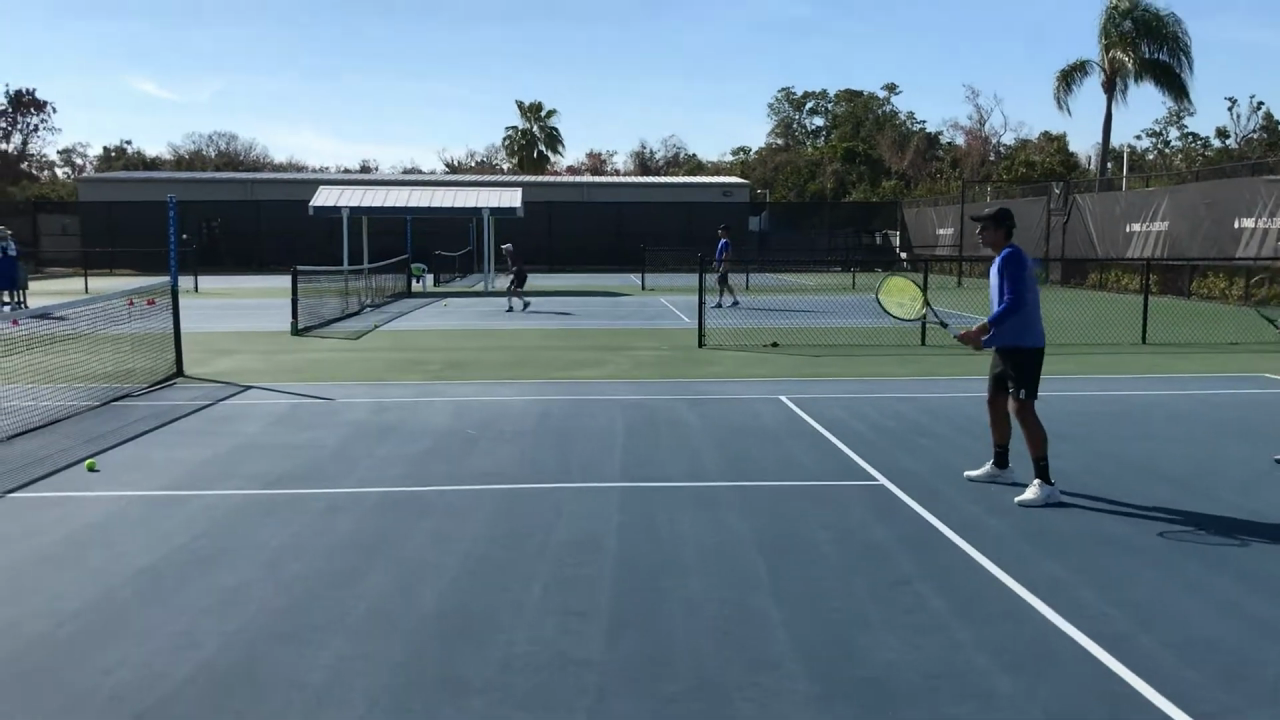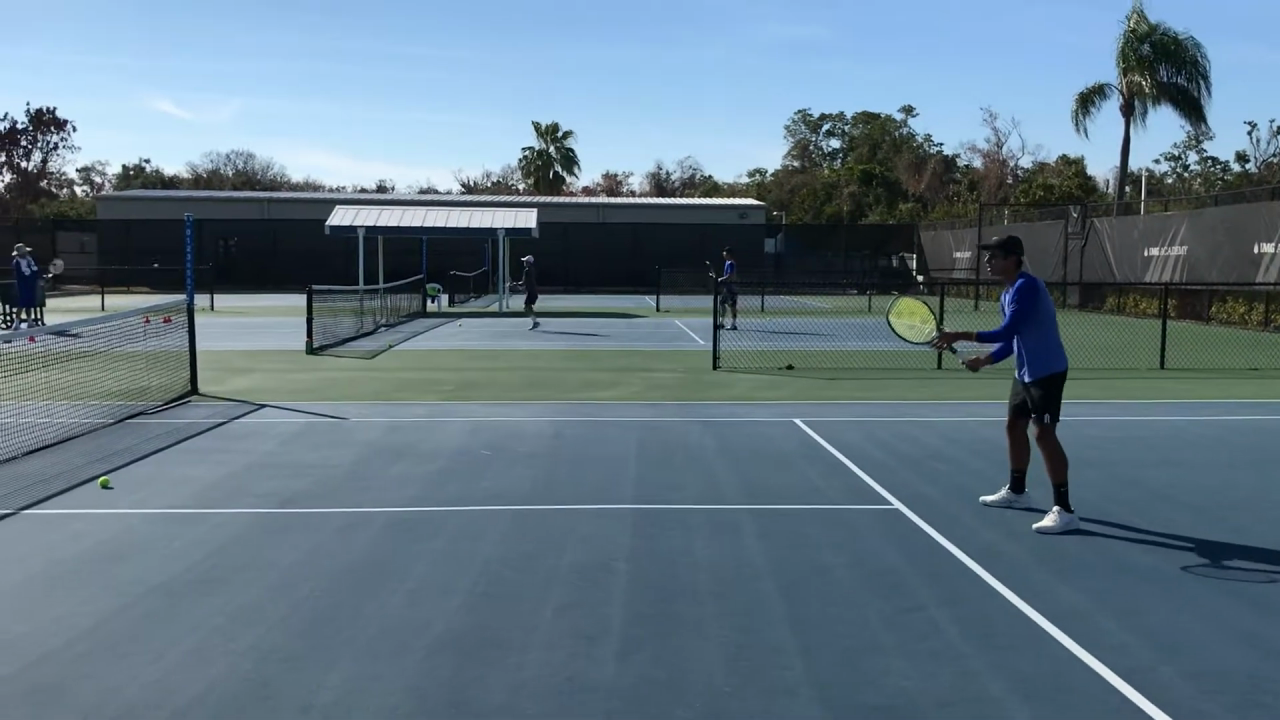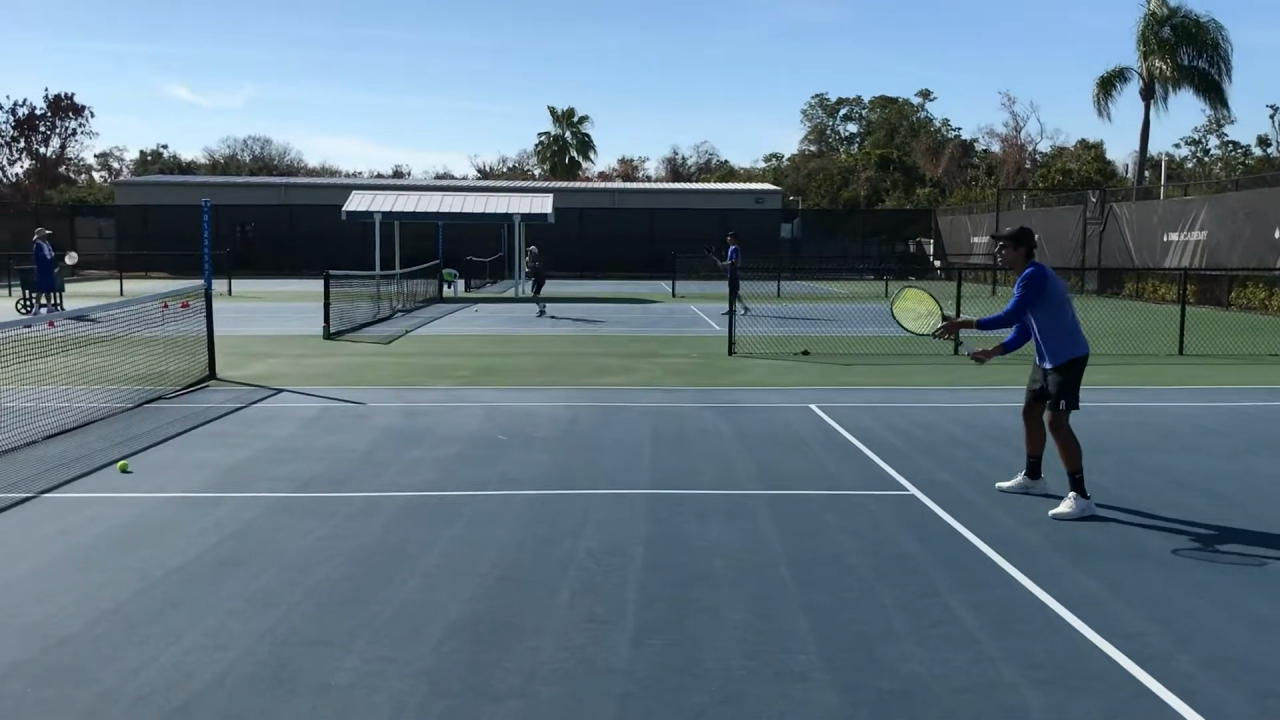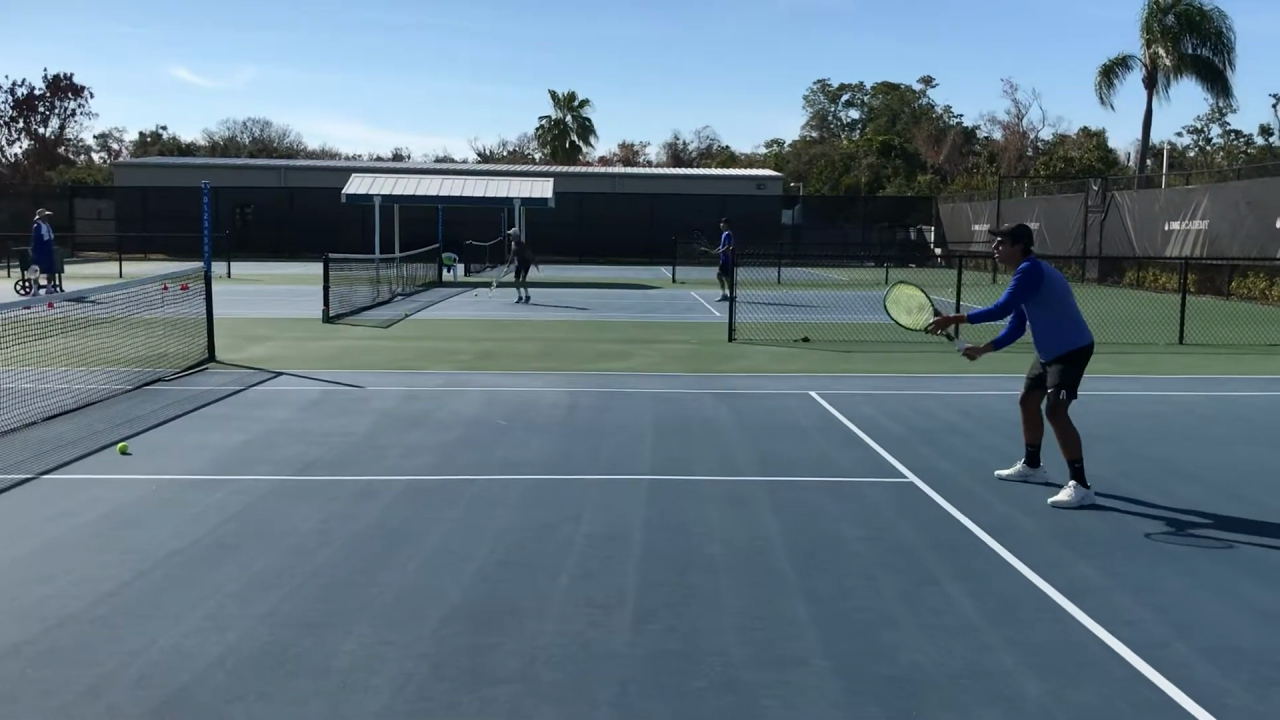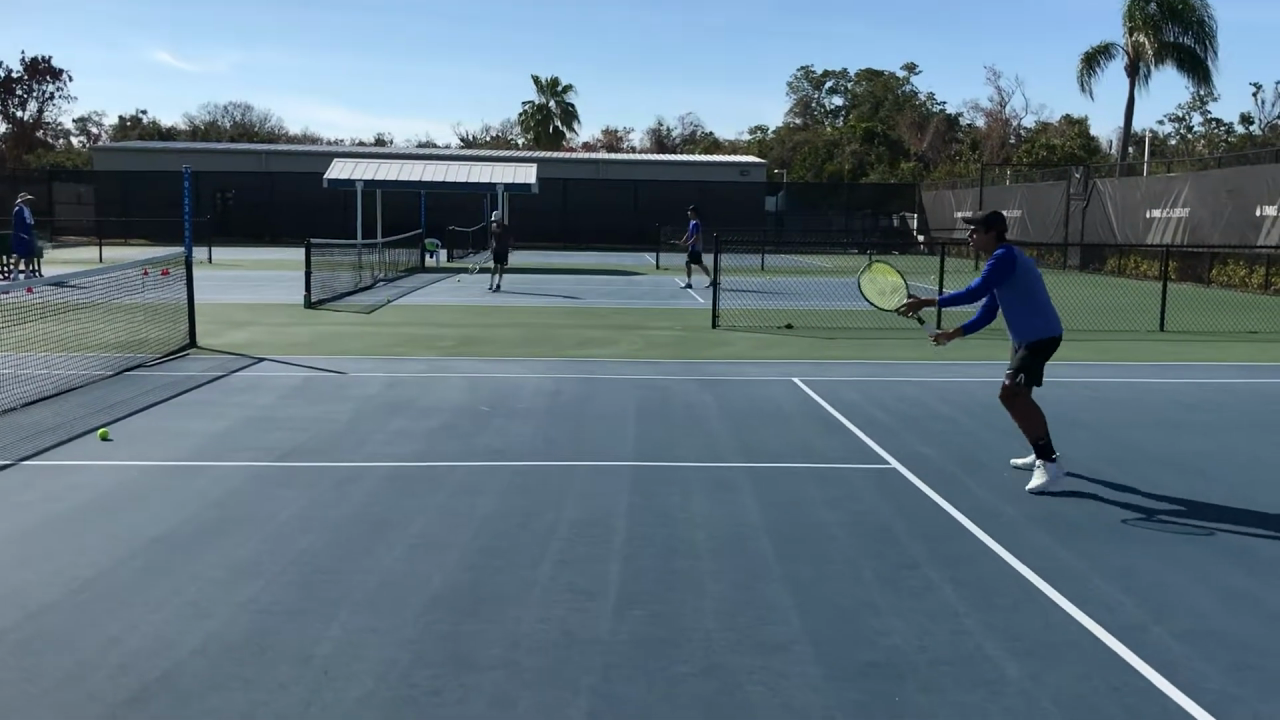
dt=0.5s
person 1, frame 1
left shoulder: (1011, 257)
right shoulder: (1000, 261)
left elbow: (1014, 303)
left wrist: (983, 327)
right wrist: (978, 332)
left hip: (1023, 346)
right hip: (1006, 345)
left knee: (1021, 409)
right knee: (995, 402)
left ankle: (1045, 483)
right ankle: (1000, 465)
person 1, frame 2
left shoulder: (1027, 286)
right shoulder: (1007, 294)
left elbow: (1008, 331)
left wrist: (962, 336)
right wrist: (985, 360)
left hip: (1047, 372)
right hip: (1025, 372)
left knee: (1044, 434)
right knee: (1014, 427)
left ankle: (1064, 510)
right ankle: (1016, 491)
person 1, frame 3
left shoulder: (1035, 275)
right shoulder: (1024, 280)
left elbow: (1009, 318)
right elbow: (1022, 331)
left wrist: (963, 324)
right wrist: (993, 352)
left hip: (1067, 358)
right hip: (1046, 358)
left knee: (1057, 421)
right knee: (1030, 412)
left ankle: (1080, 496)
right ankle: (1032, 477)
person 1, frame 4
left shoulder: (1030, 270)
right shoulder: (1024, 274)
left elbow: (1001, 310)
right elbow: (1015, 329)
left wrist: (955, 319)
right wrist: (983, 348)
left hip: (1072, 348)
right hip: (1051, 350)
left knee: (1055, 411)
right knee: (1028, 401)
left ankle: (1080, 485)
right ankle: (1031, 465)
person 1, frame 5
left shoulder: (1005, 256)
right shoulder: (1000, 261)
left elbow: (973, 293)
right elbow: (986, 314)
left wrist: (926, 302)
right wrist: (953, 333)
left hip: (1041, 337)
right hip: (1027, 336)
left knee: (1011, 394)
right knee: (1014, 394)
left ankle: (1049, 463)
right ankle: (1044, 455)
